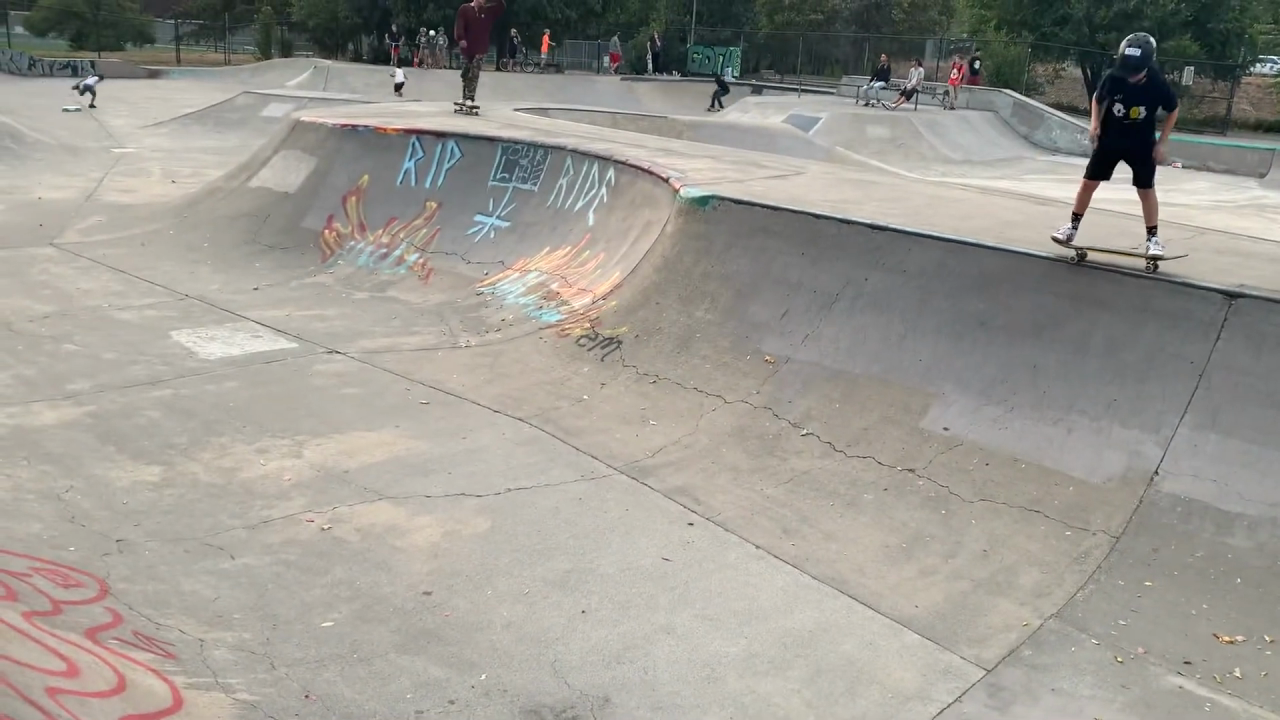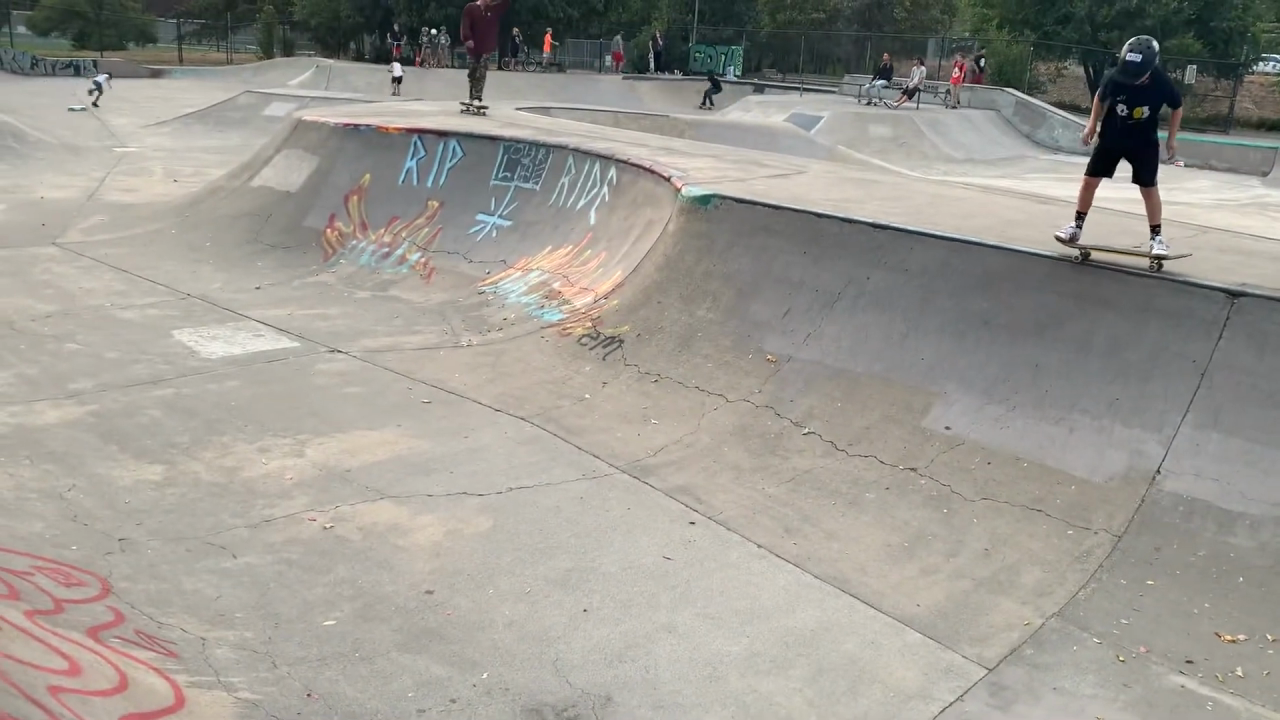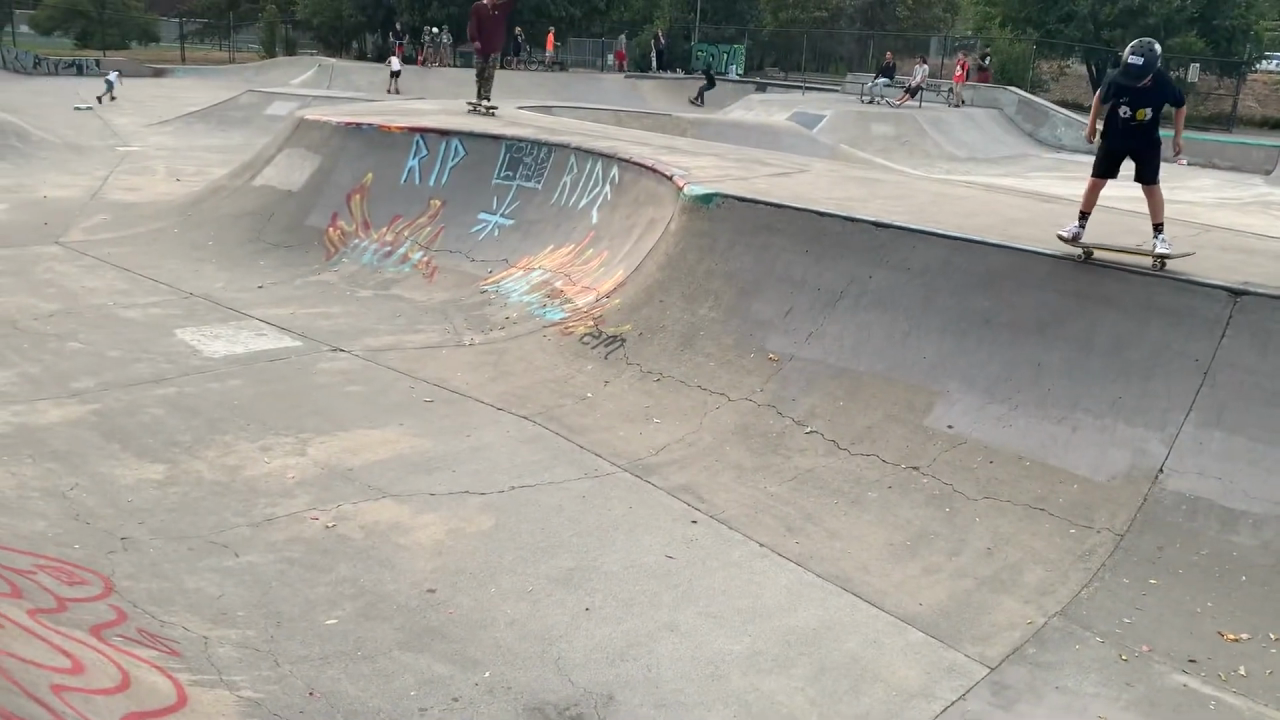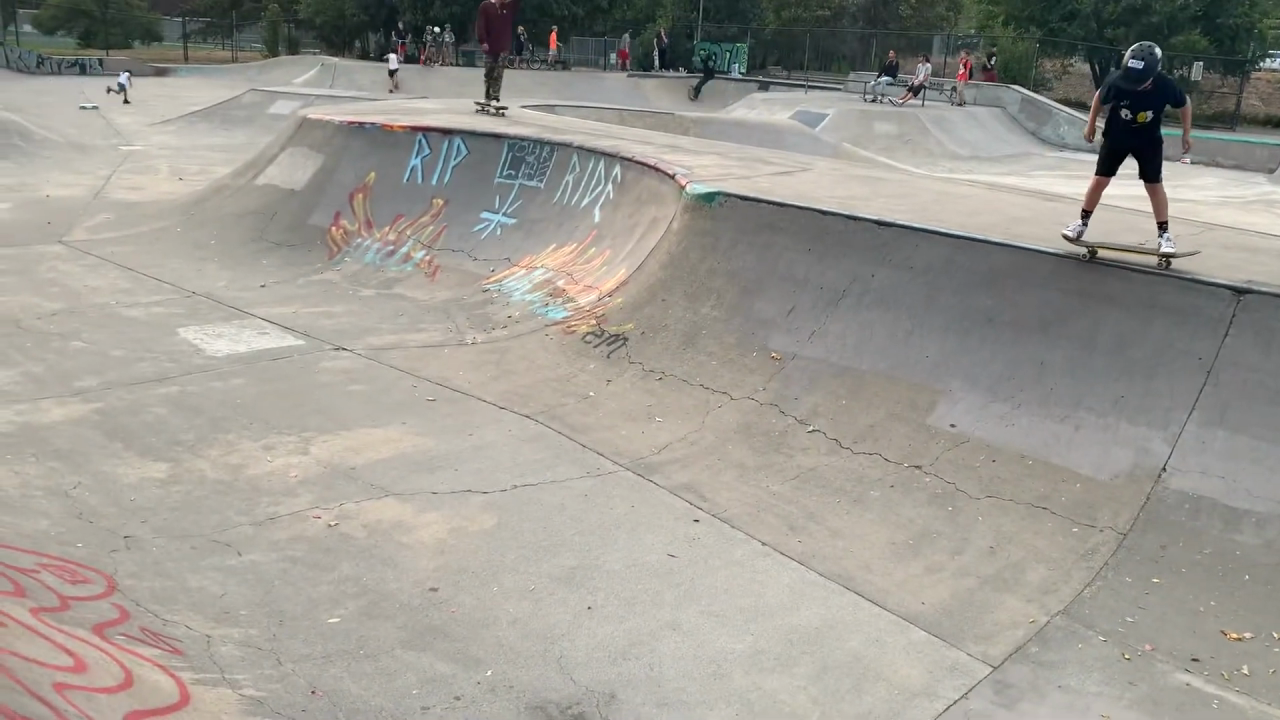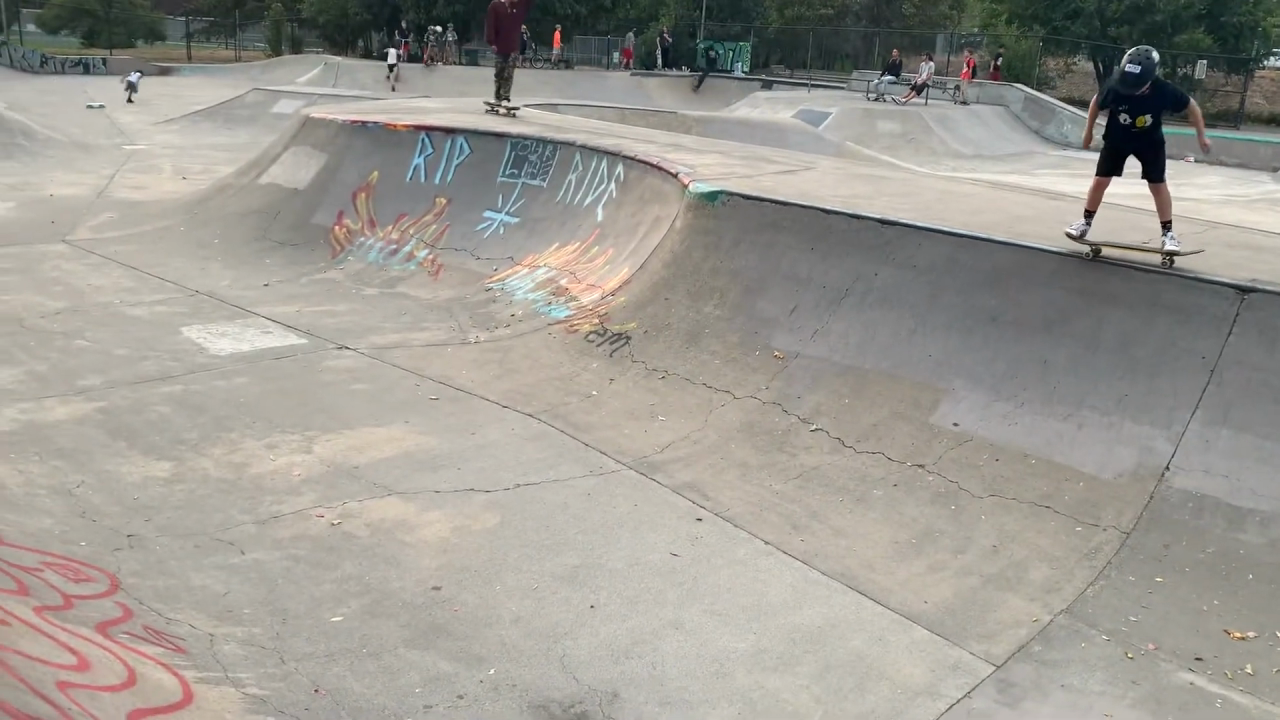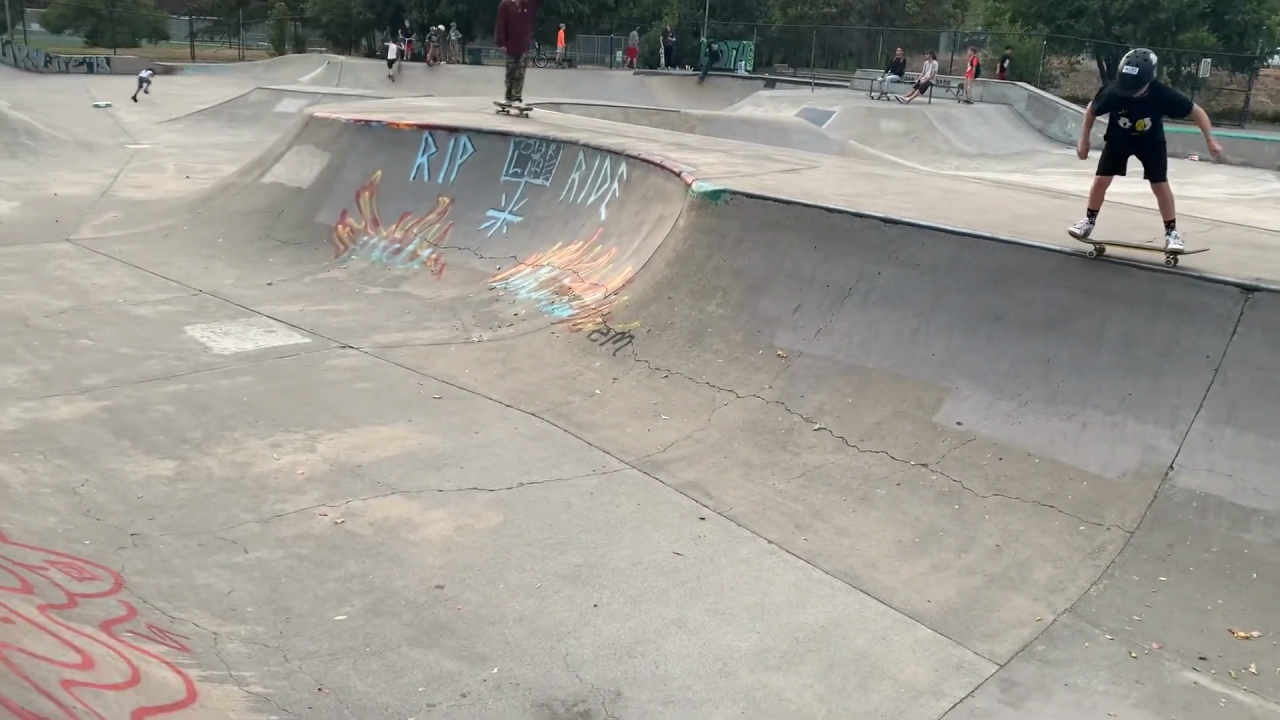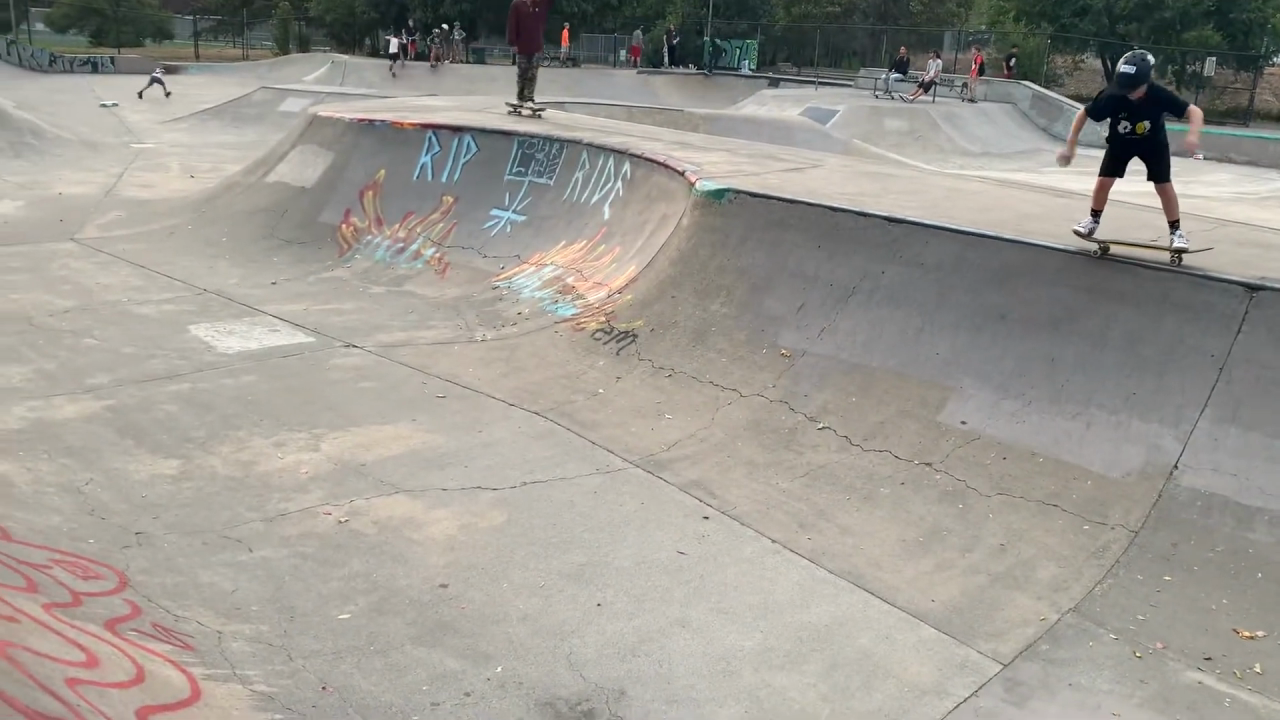
dt=0.1s
person 1, frame 1
left shoulder: (1158, 84)
right shoulder: (1112, 77)
left elbow: (1173, 111)
right elbow: (1098, 100)
left wrist: (1162, 142)
right wrist: (1095, 125)
left hip: (1142, 144)
right hip: (1109, 140)
left knee: (1146, 189)
right knee: (1088, 182)
left ankle: (1152, 238)
right ankle: (1073, 227)
person 1, frame 2
left shoulder: (1162, 83)
right shoulder: (1114, 77)
left elbow: (1177, 108)
right elbow: (1100, 97)
left wrist: (1172, 138)
right wrist: (1092, 123)
left hip: (1144, 142)
right hip: (1110, 138)
left knee: (1149, 188)
right knee: (1089, 180)
left ankle: (1156, 237)
right ankle: (1077, 226)
person 1, frame 3
left shoulder: (1164, 84)
right shoulder: (1115, 79)
left elbow: (1181, 106)
right elbow: (1100, 98)
left wrist: (1178, 136)
right wrist: (1091, 124)
left hip: (1147, 141)
right hip: (1113, 137)
left knee: (1151, 186)
right knee: (1096, 181)
left ankle: (1159, 235)
right ankle: (1080, 225)
person 1, frame 4
left shoulder: (1165, 86)
right shoulder: (1116, 81)
left elbow: (1184, 104)
right elbow: (1100, 97)
left wrist: (1186, 134)
right wrist: (1091, 124)
left hip: (1148, 140)
right hip: (1115, 136)
left knee: (1154, 185)
right knee: (1100, 180)
left ankle: (1164, 234)
right ankle: (1082, 223)
person 1, frame 5
left shoulder: (1164, 90)
right shoulder: (1115, 88)
left elbow: (1190, 105)
right elbow: (1096, 102)
left wrist: (1201, 135)
right wrist: (1088, 131)
left hip: (1150, 141)
right hip: (1116, 139)
left knee: (1157, 184)
right knee: (1100, 180)
left ankle: (1167, 233)
right ankle: (1085, 222)
person 1, frame 6
left shoulder: (1163, 94)
right shoulder: (1112, 92)
left elbow: (1195, 112)
right elbow: (1092, 109)
left wrist: (1210, 140)
right wrist: (1084, 140)
left hip: (1151, 142)
right hip: (1117, 140)
left knee: (1159, 184)
right knee: (1101, 179)
left ankle: (1171, 232)
right ankle: (1089, 221)
person 1, frame 7
left shoulder: (1159, 95)
right shoulder: (1112, 97)
left elbow: (1194, 111)
right elbow: (1083, 113)
left wrist: (1193, 135)
right wrist: (1070, 146)
left hip: (1153, 142)
right hip: (1119, 142)
left knee: (1163, 186)
right knee: (1104, 181)
left ankle: (1175, 232)
right ankle: (1093, 220)
